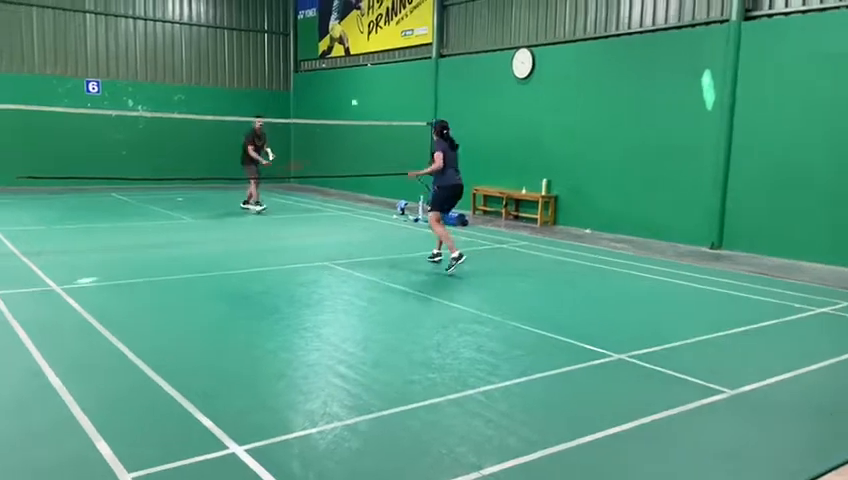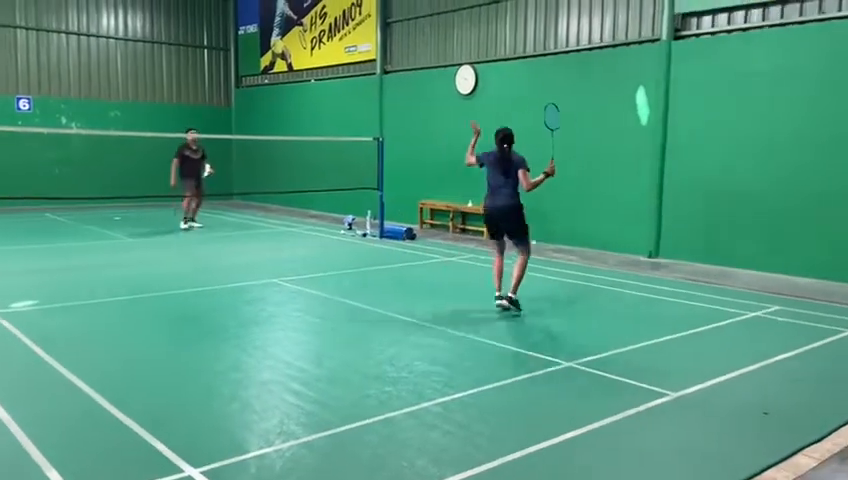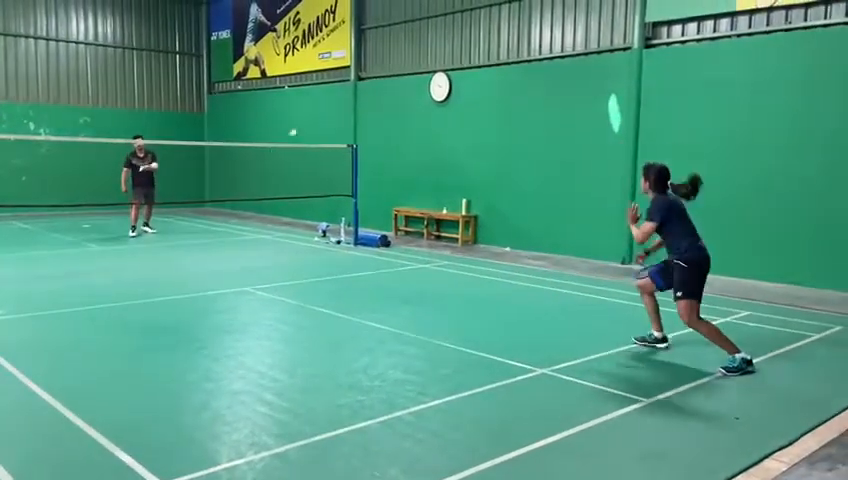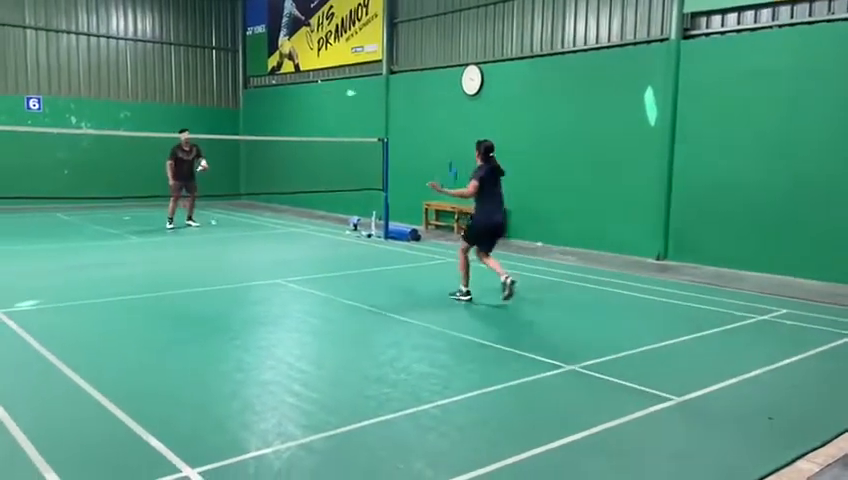
dt=1s
person 1, frame 1
left shoulder: (438, 144)
right shoulder: (451, 145)
left elbow: (439, 165)
left wrist: (419, 173)
left hip: (446, 186)
right hip: (457, 186)
left knee: (434, 222)
right knee: (437, 217)
left ankle: (455, 253)
right ankle: (438, 252)
person 1, frame 2
left shoulder: (488, 156)
right shoulder: (518, 160)
left elbow: (468, 160)
right elbow: (527, 186)
left wrist: (475, 137)
right wrist: (546, 174)
left hip: (490, 209)
right hip: (510, 210)
left knee: (499, 253)
right knee: (524, 254)
left ankle: (499, 295)
right ankle: (511, 296)
person 1, frame 3
left shoulder: (659, 203)
right shoulder: (666, 200)
left elbow: (640, 238)
left wrist: (632, 224)
right wrist: (649, 252)
left hip: (690, 262)
right hip: (680, 260)
left knee: (689, 318)
right knee: (643, 286)
left ankle: (741, 358)
right ankle: (658, 336)
person 1, frame 4
left shoulder: (480, 171)
right shoulder: (493, 170)
left elbow: (469, 192)
left wrist: (443, 191)
left hip: (484, 220)
right hip: (499, 221)
left knee: (463, 250)
right knee: (483, 255)
left ankle: (464, 291)
right ankle: (506, 278)
